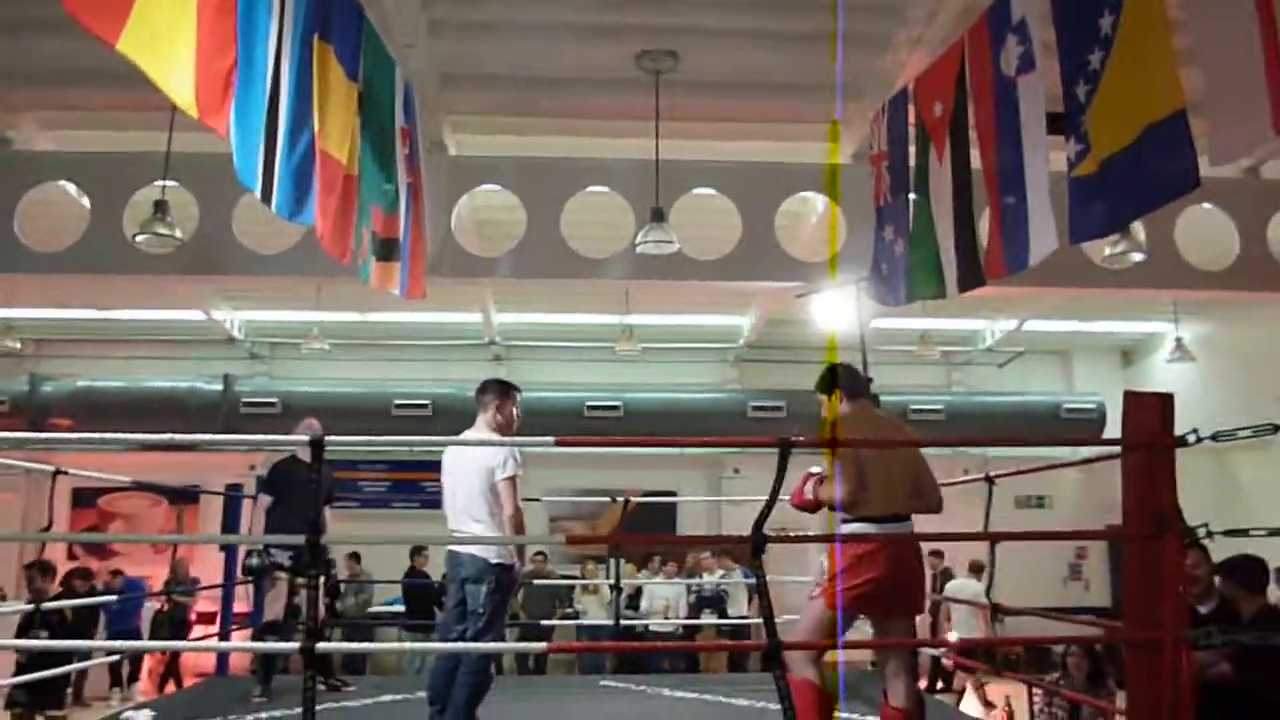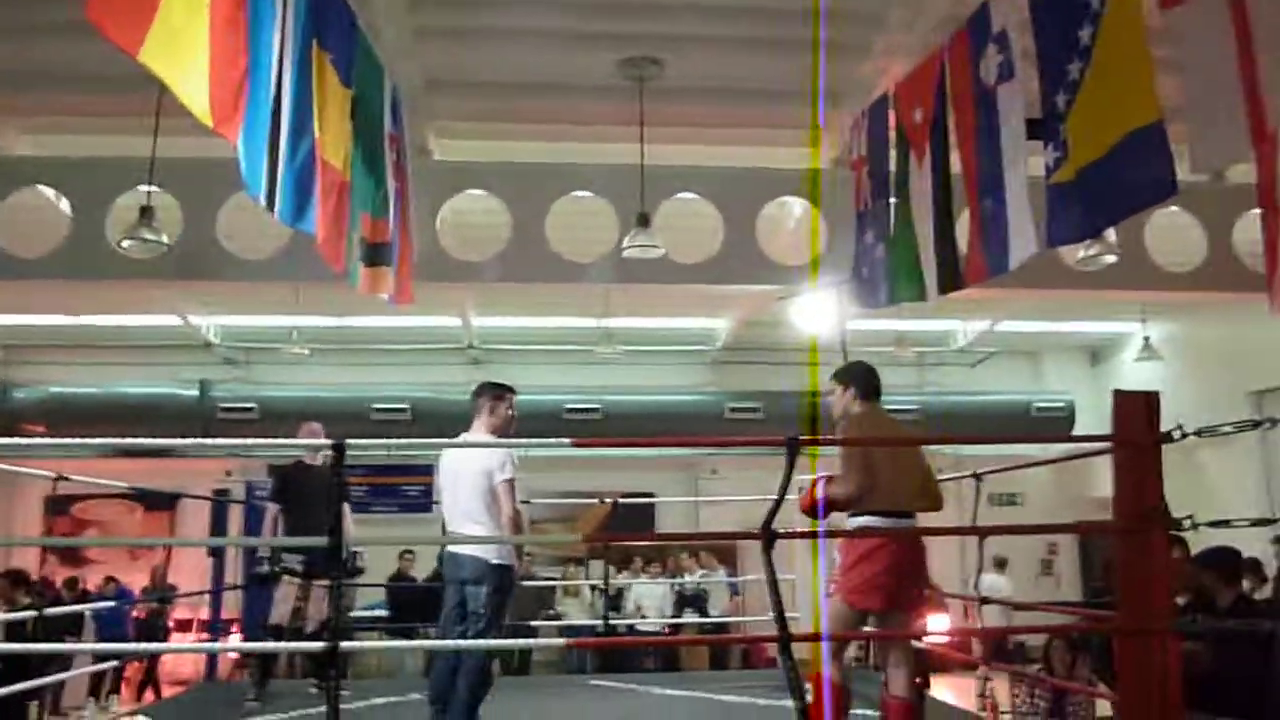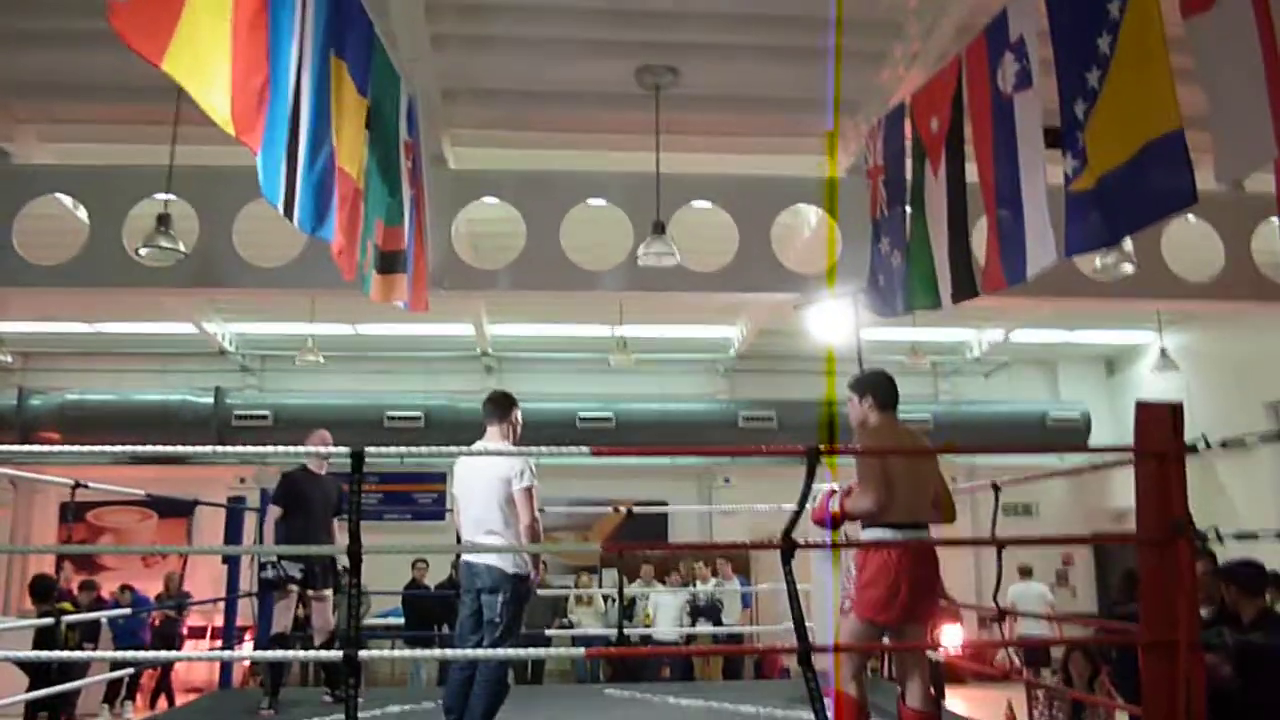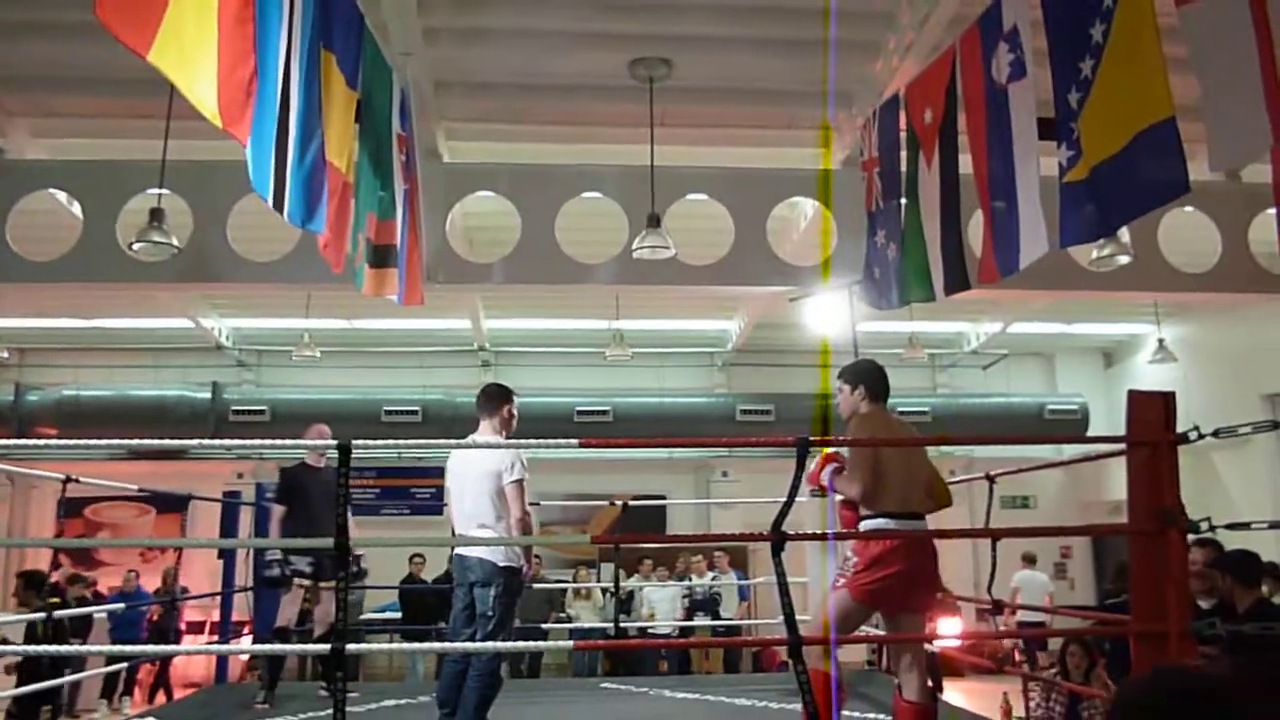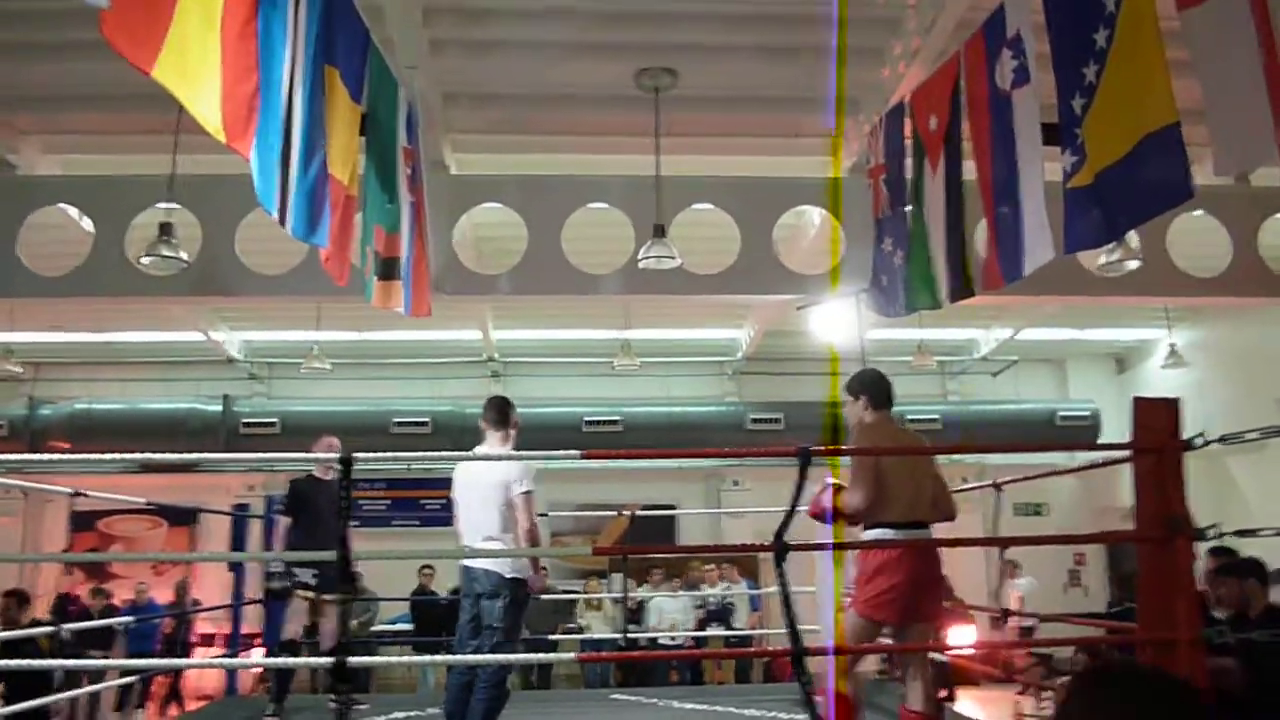
dt=0.7s
person 1, frame 1
left shoulder: (844, 425)
right shoulder: (901, 431)
left elbow: (844, 493)
right elbow: (932, 500)
left wrist: (815, 489)
left hip: (862, 548)
right hip: (903, 548)
left knee: (800, 652)
right knee: (896, 669)
person 1, frame 2
left shoulder: (853, 425)
right shoulder: (904, 433)
left elbow: (854, 485)
right elbow: (933, 499)
left wrist: (824, 492)
left hip: (871, 543)
right hip: (907, 544)
left knee: (827, 648)
right knee: (897, 657)
person 1, frame 3
left shoulder: (871, 435)
right shoulder: (920, 444)
left elbow: (873, 500)
right elbow: (946, 511)
left wrist: (838, 505)
left hip: (886, 556)
right hip: (921, 556)
left knee: (846, 667)
right knee: (913, 668)
person 1, frame 4
left shoulder: (863, 424)
right shoulder: (907, 433)
left elbow: (859, 488)
right elbow: (942, 497)
left wrist: (829, 475)
left hip: (882, 546)
right hip: (917, 546)
left knee: (817, 641)
right knee: (909, 661)
person 1, frame 5
left shoulder: (866, 433)
right shoulder: (917, 443)
left elbow: (861, 497)
right elbow: (946, 509)
left wrist: (831, 500)
left hip: (887, 555)
right hip: (923, 555)
right knee: (916, 671)
person 2, frame 1
left shoulder: (452, 448)
right shoulder: (501, 449)
right elbow: (511, 513)
right wrist: (520, 556)
left hip: (457, 553)
right hip: (491, 558)
left knee: (451, 639)
right knee: (478, 645)
person 2, frame 2
left shoulder: (449, 452)
right shoulder: (498, 452)
right elbow: (510, 514)
right wrist: (518, 554)
left hip: (455, 554)
right hip: (490, 558)
left knee: (451, 639)
right knee: (479, 645)
person 2, frame 3
left shoulder: (463, 461)
right shoulder: (515, 461)
right elbow: (528, 522)
right wrist: (535, 565)
left hip: (470, 565)
right hip: (505, 568)
left knee: (465, 649)
right knee: (494, 655)
person 2, frame 4
left shoulder: (457, 454)
right shoulder: (507, 454)
right elbow: (519, 516)
right wrist: (528, 558)
left hip: (463, 557)
right hip: (497, 561)
left knee: (460, 644)
right knee: (487, 650)
person 2, frame 5
left shoulder: (463, 466)
right shoulder: (516, 465)
right elbow: (526, 527)
right wrist: (535, 571)
left hip: (470, 569)
right hip: (505, 572)
left knee: (466, 656)
right knee: (494, 661)
person 3, frame 1
left shoulder: (324, 474)
right shoulder: (281, 468)
right elbow: (262, 507)
left wrist: (327, 552)
right wrist: (257, 547)
right hip: (281, 548)
left knee: (317, 615)
right knee: (274, 614)
left ankle: (326, 675)
right ankle: (263, 680)
person 3, frame 2
left shoulder: (334, 475)
right shoulder: (288, 473)
left elbow: (344, 513)
right elbow: (272, 513)
right wrist: (264, 551)
left hip: (325, 554)
right hip: (294, 552)
left knee: (317, 619)
right knee: (280, 617)
left ankle: (321, 676)
right ankle: (259, 682)
person 3, frame 3
left shoulder: (334, 486)
right shoulder: (292, 479)
right elbow: (271, 519)
left wrist: (337, 563)
right wrist: (268, 558)
left hip: (320, 563)
right hip: (290, 560)
left knee: (325, 629)
right knee: (281, 628)
left ankle: (333, 687)
right ankle: (271, 693)
person 3, frame 4
left shoulder: (336, 477)
right shoulder: (292, 475)
left elbow: (346, 518)
right elbow: (276, 517)
left wrist: (355, 554)
right wrist: (273, 555)
left hip: (329, 557)
right hip: (299, 556)
left knee: (326, 622)
right knee: (286, 621)
left ankle: (328, 681)
right ankle: (268, 686)
person 3, frame 5
left shoulder: (342, 489)
right shoulder: (300, 487)
right elbow: (283, 529)
right wrist: (277, 567)
left hip: (334, 569)
right hip: (304, 567)
left knee: (332, 635)
right knee: (293, 633)
left ankle: (338, 692)
